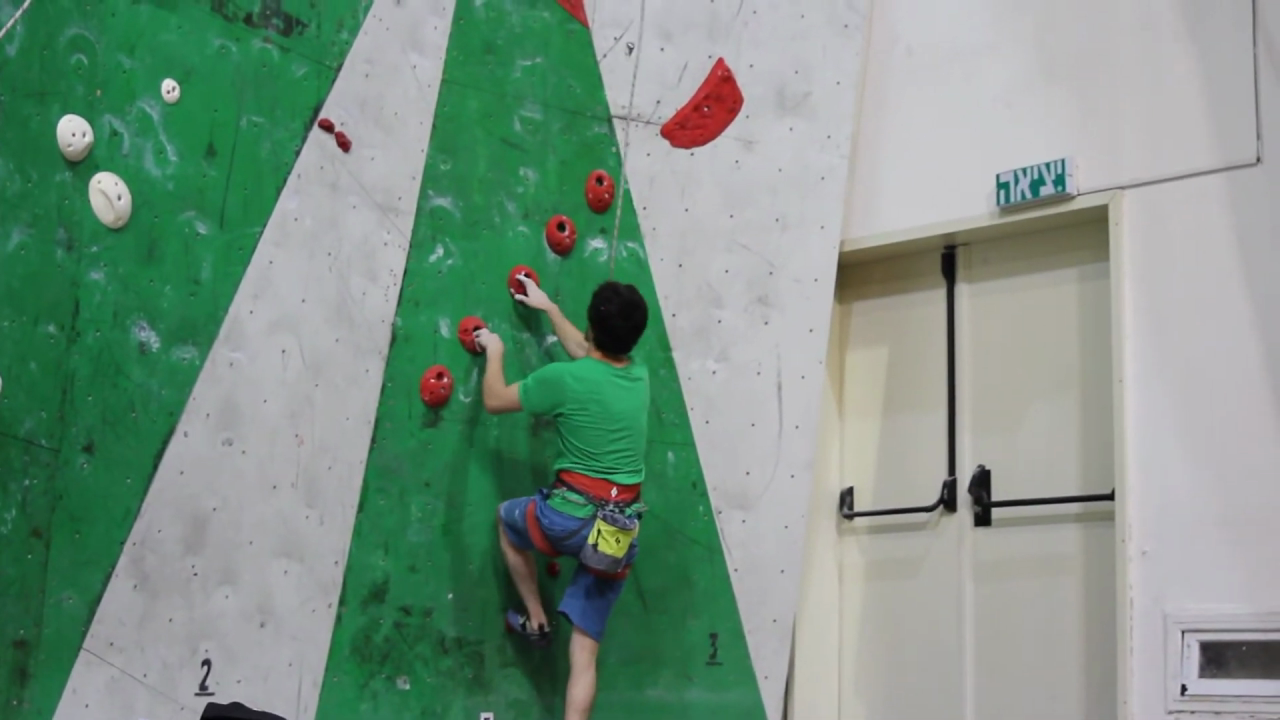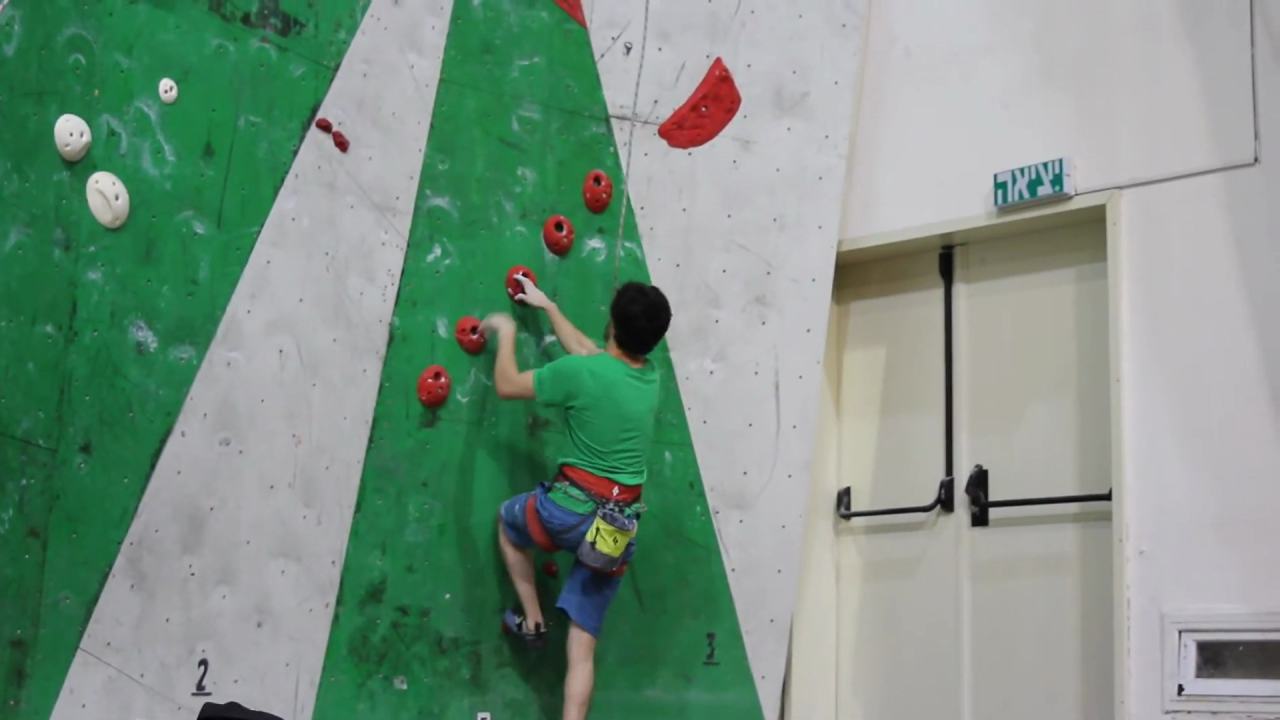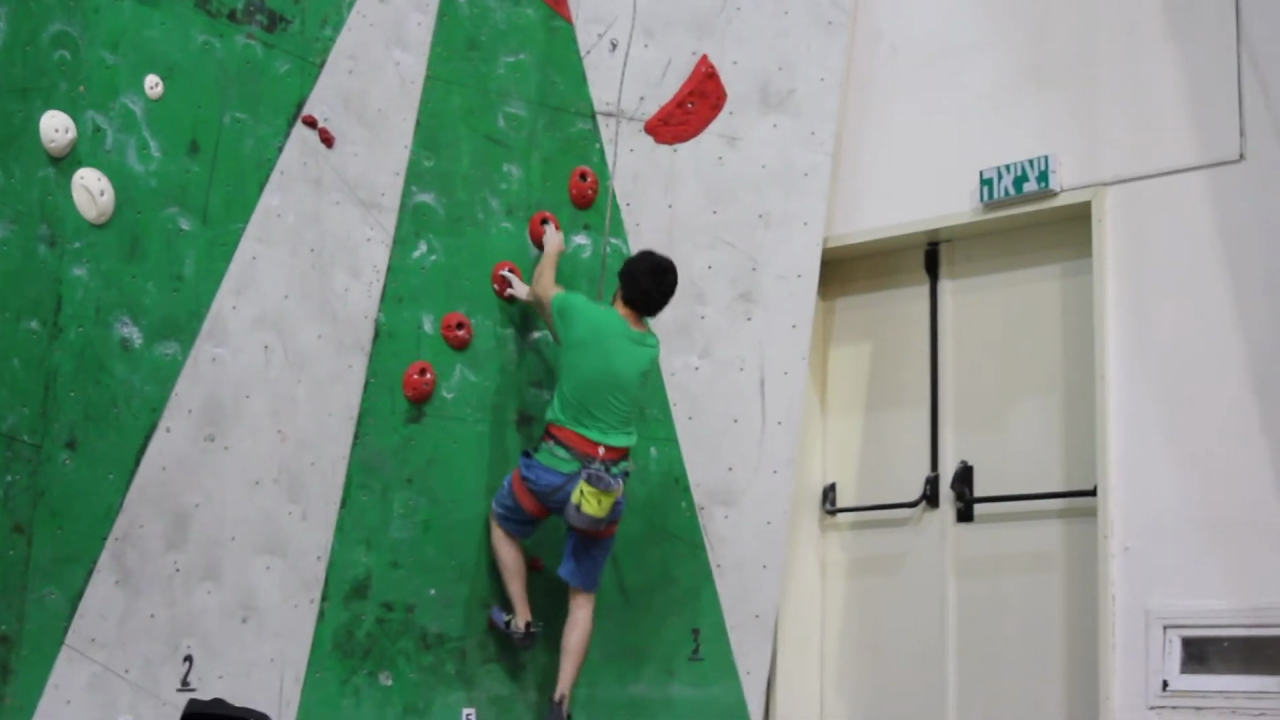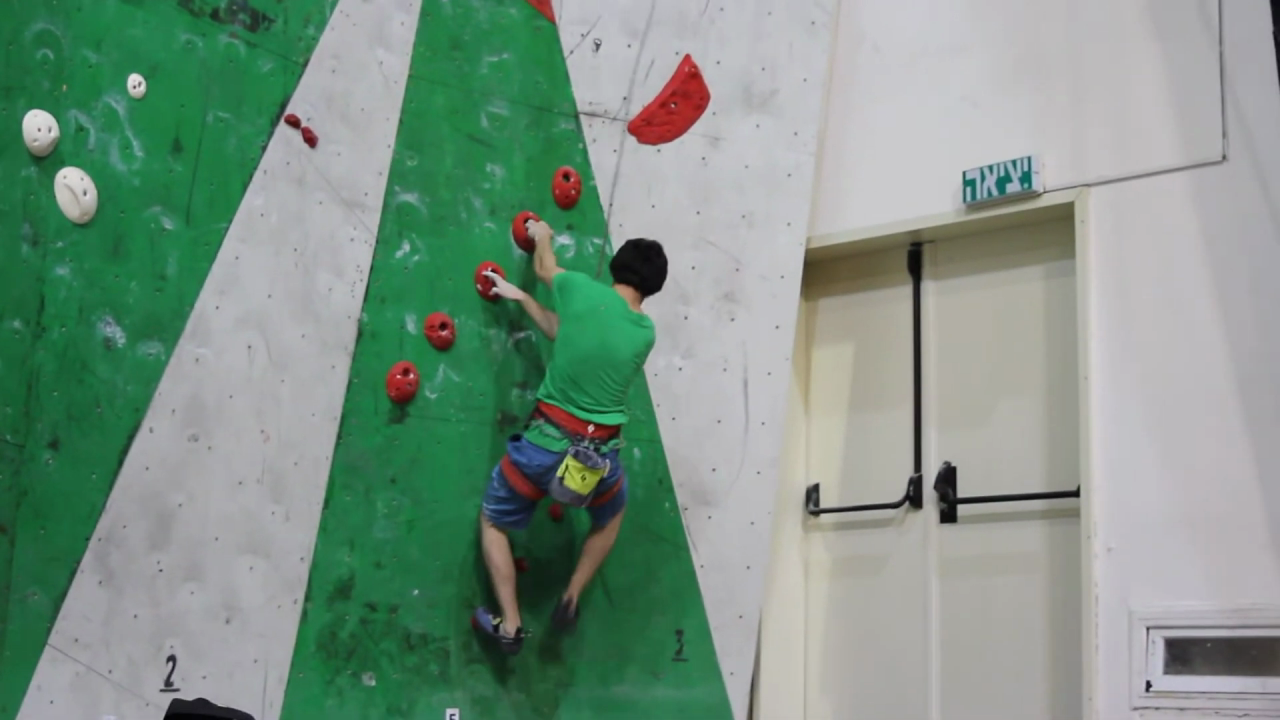
dt=0.3s
person 1, frame 1
left shoulder: (564, 379)
right shoulder: (639, 374)
left elbow: (495, 400)
right elbow: (591, 356)
left wrist: (494, 350)
right wrist: (548, 307)
left hip: (571, 515)
right hip: (622, 530)
left knee: (506, 517)
right knee: (585, 649)
left ankle: (536, 620)
person 1, frame 2
left shoulder: (581, 375)
right shoulder: (652, 377)
left elbow: (505, 385)
left wrist: (506, 334)
right wrist: (549, 307)
left hip: (569, 509)
right hip: (618, 529)
left knee: (508, 519)
right knee: (582, 643)
left ankle: (532, 620)
person 1, frame 3
left shoulder: (584, 315)
right shoulder: (650, 347)
left elbow: (543, 287)
left wrist: (552, 248)
right wrist: (534, 296)
left hip: (556, 467)
right hip: (608, 485)
left knee: (501, 520)
right knee: (581, 597)
left ankle: (521, 619)
person 1, frame 4
left shoulder: (583, 291)
right shoulder: (646, 333)
left elbow: (545, 268)
left wrist: (542, 236)
right wrist: (522, 299)
left hip: (545, 443)
right hip: (599, 457)
left knee: (492, 522)
right knee: (614, 513)
left ankle: (509, 625)
right ankle: (571, 597)
